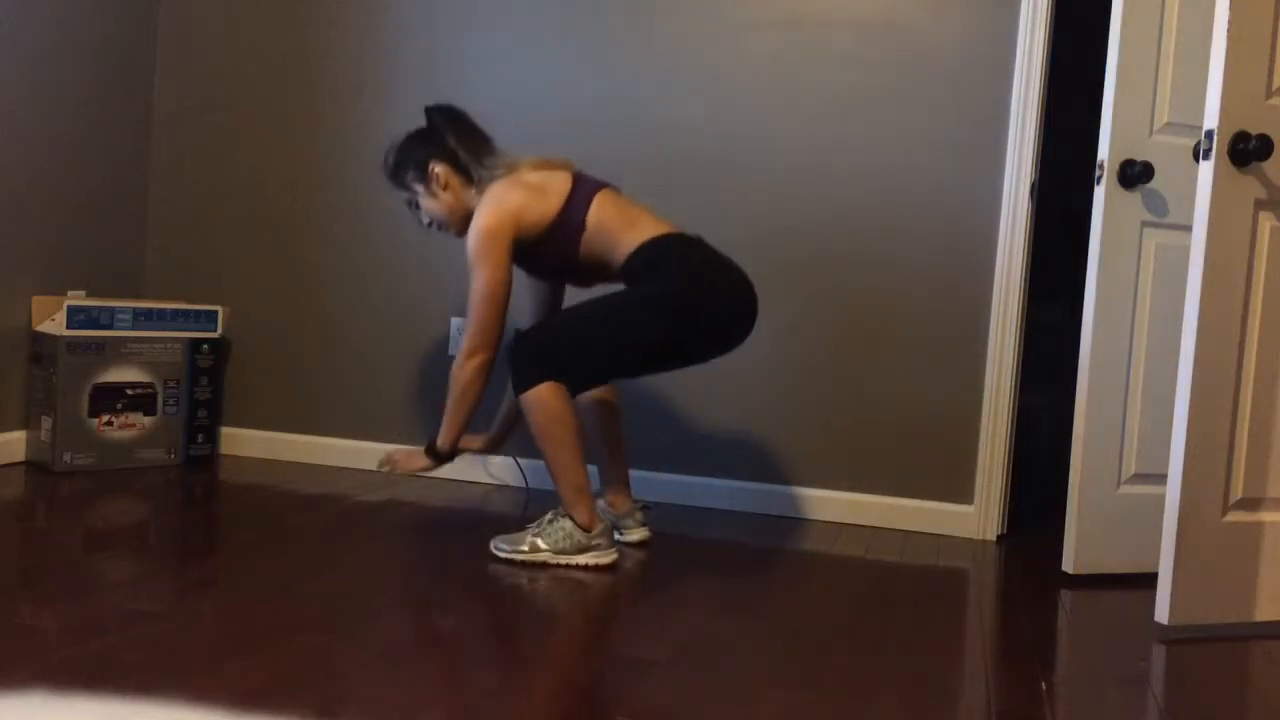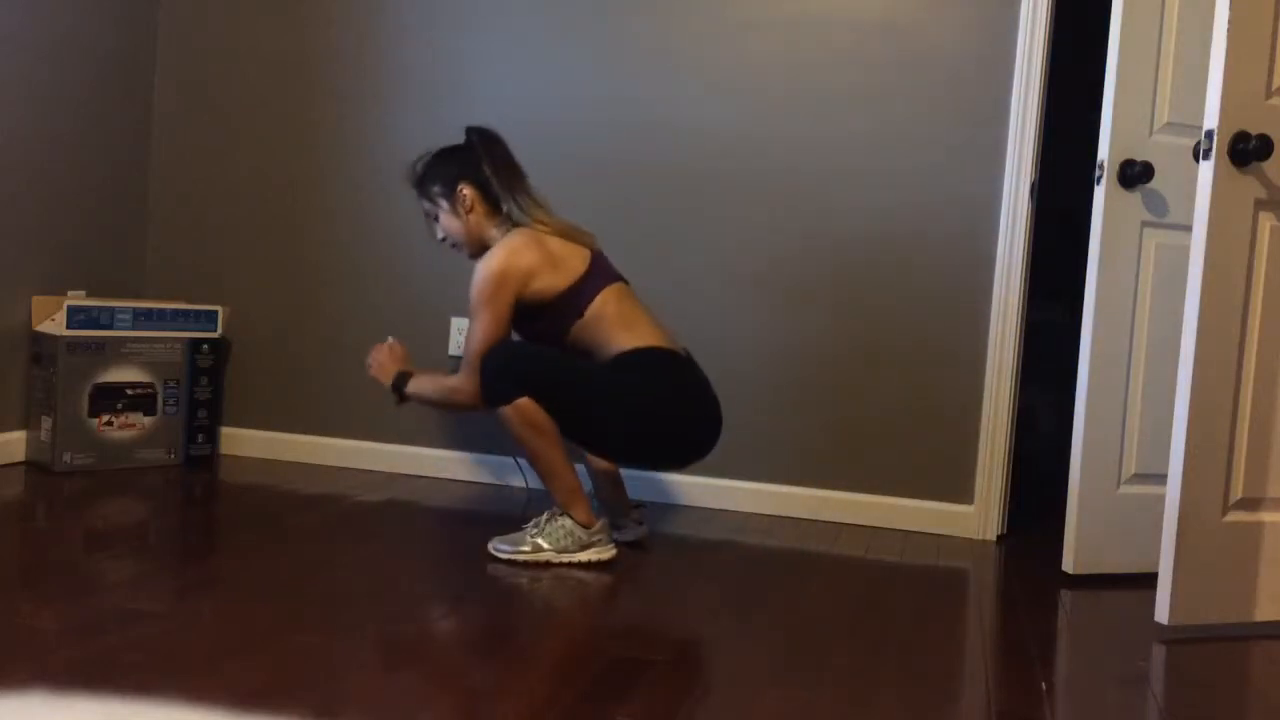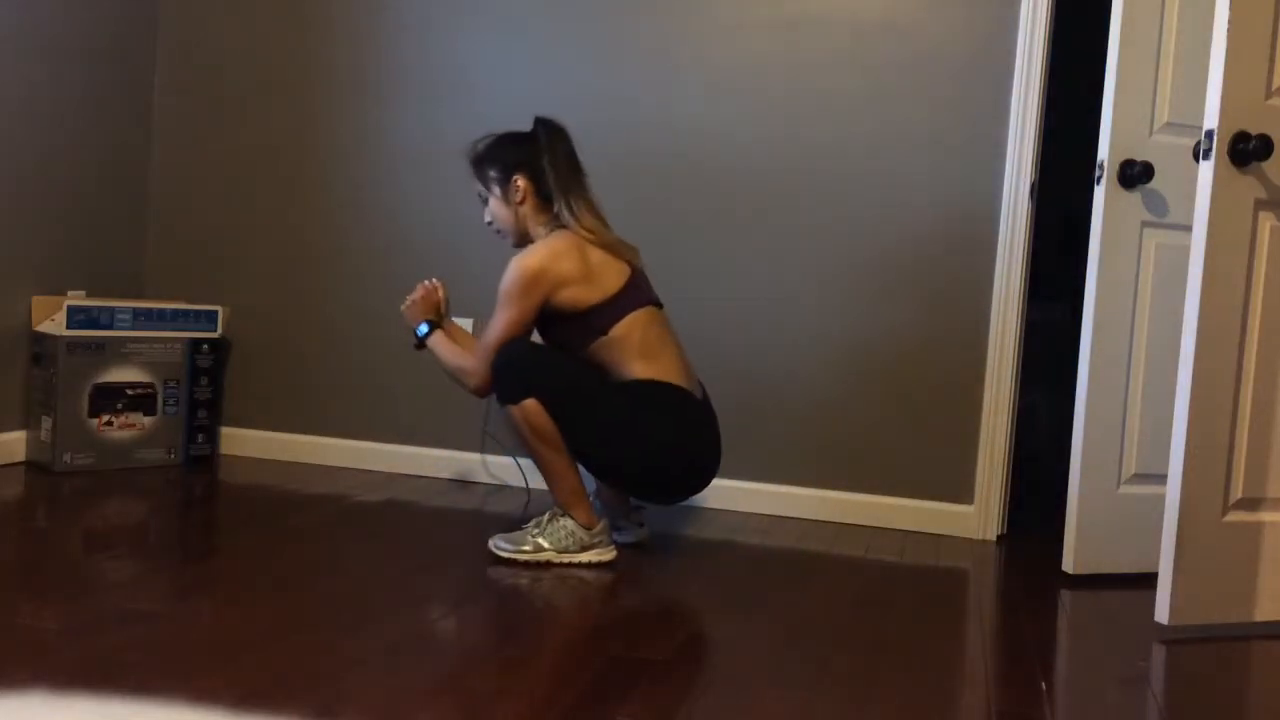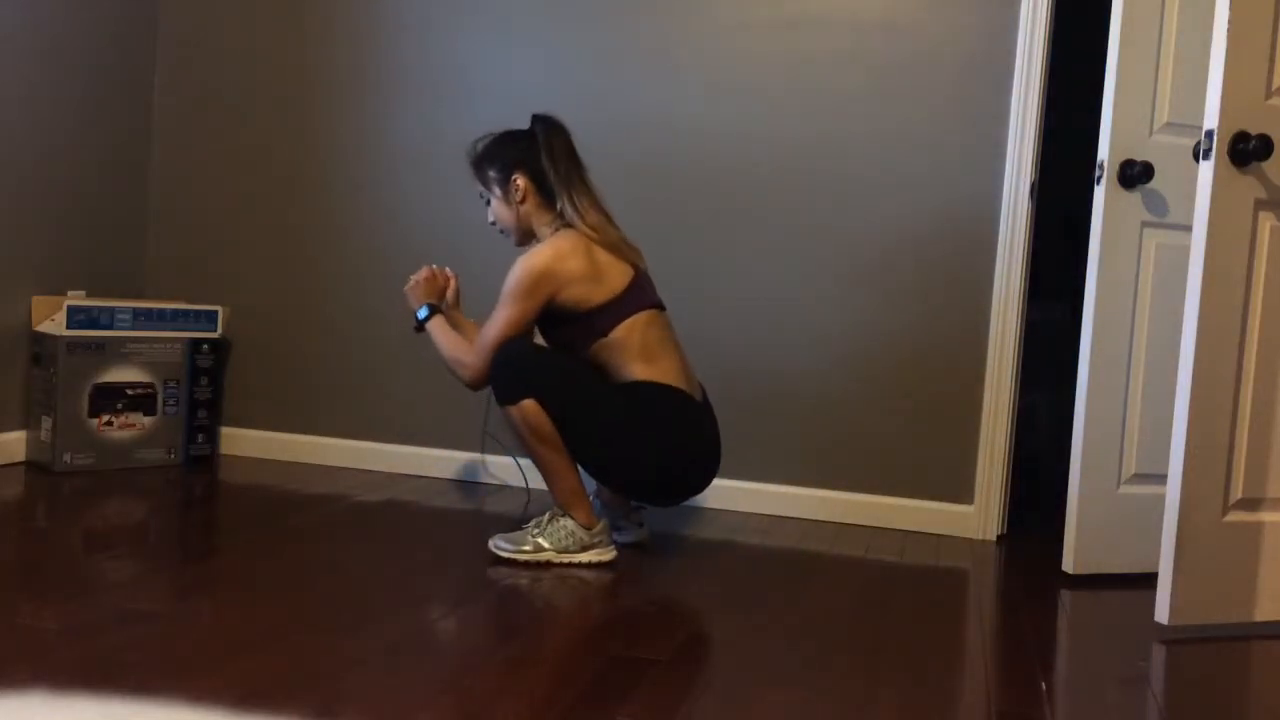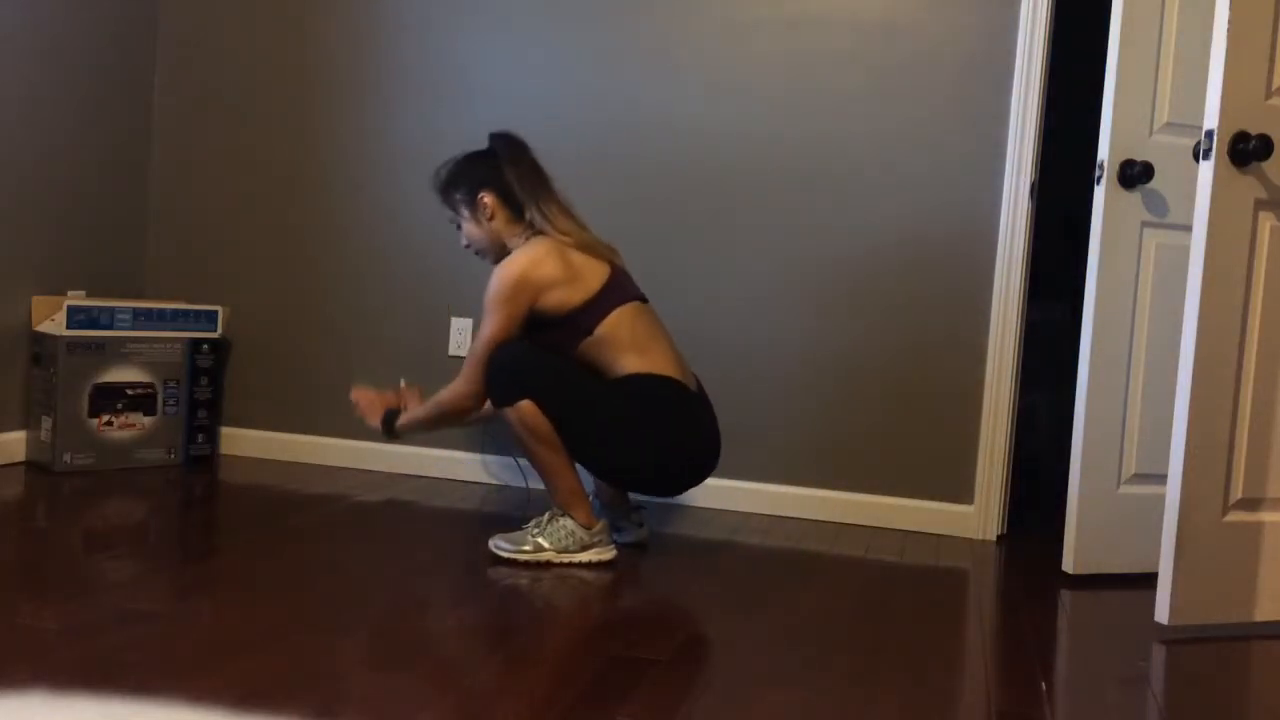
dt=0.7s
person 1, frame 1
left shoulder: (493, 212)
right shoulder: (526, 193)
left elbow: (478, 352)
right elbow: (543, 331)
left wrist: (440, 447)
right wrist: (493, 436)
left hip: (690, 292)
right hip: (709, 286)
left knee: (538, 358)
right knee: (576, 353)
left ankle: (583, 529)
right ankle: (621, 509)
person 1, frame 2
left shoulder: (502, 262)
right shoulder: (540, 241)
left elbow: (471, 388)
left wrist: (401, 380)
right wrist: (416, 372)
left hip: (660, 409)
right hip: (677, 399)
left knee: (504, 369)
right knee: (550, 372)
left ankle: (581, 527)
right ankle: (616, 514)
person 1, frame 3
left shoulder: (538, 261)
right shoulder: (582, 246)
left elbow: (481, 375)
left wrist: (426, 328)
right wrist: (444, 322)
left hip: (666, 443)
right hip: (683, 432)
left knee: (516, 367)
right knee: (544, 374)
left ankle: (582, 528)
right ankle: (618, 512)
person 1, frame 4
left shoulder: (545, 259)
right shoulder: (583, 244)
left elbow: (477, 369)
left wrist: (427, 312)
right wrist: (452, 311)
left hip: (665, 447)
right hip: (681, 435)
left knee: (513, 367)
right knee: (538, 372)
left ankle: (581, 529)
right ankle: (617, 510)
person 1, frame 5
left shoulder: (520, 268)
right shoulder: (561, 250)
left elbow: (470, 392)
left wrist: (395, 420)
right wrist: (422, 408)
left hip: (664, 437)
right hip: (680, 423)
left knee: (510, 368)
right knee: (540, 378)
left ankle: (581, 529)
right ankle: (615, 511)
